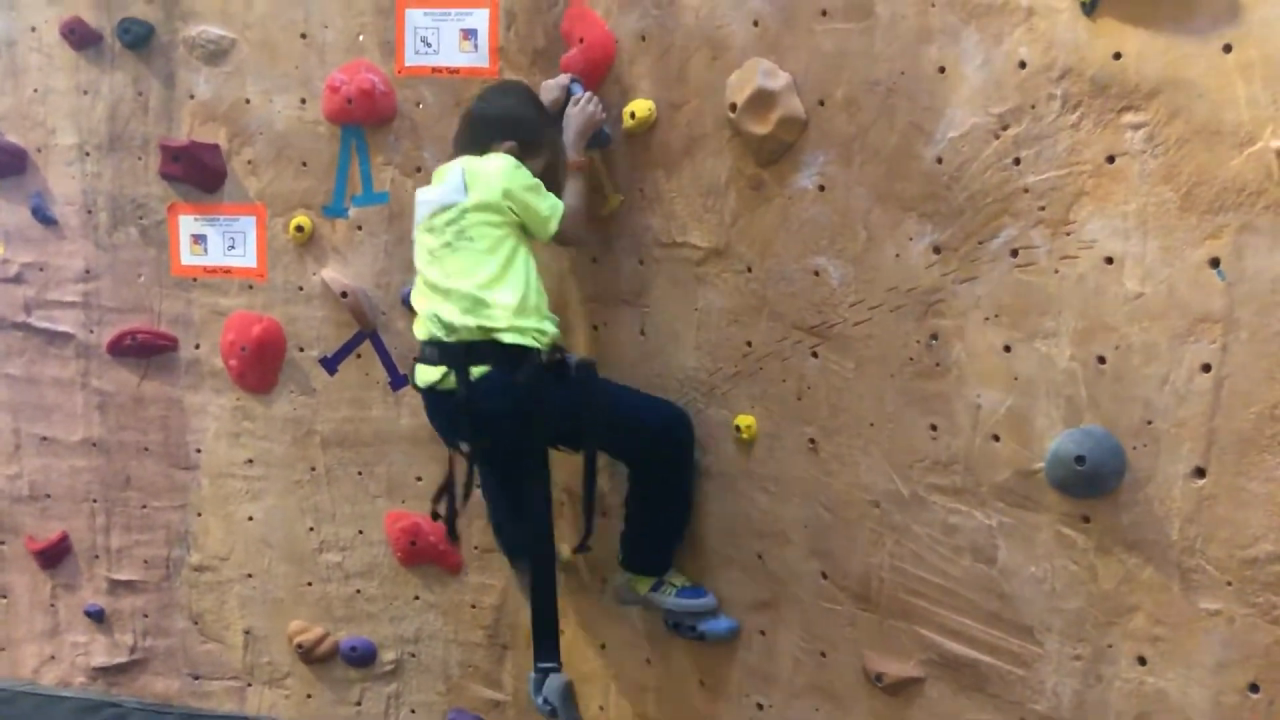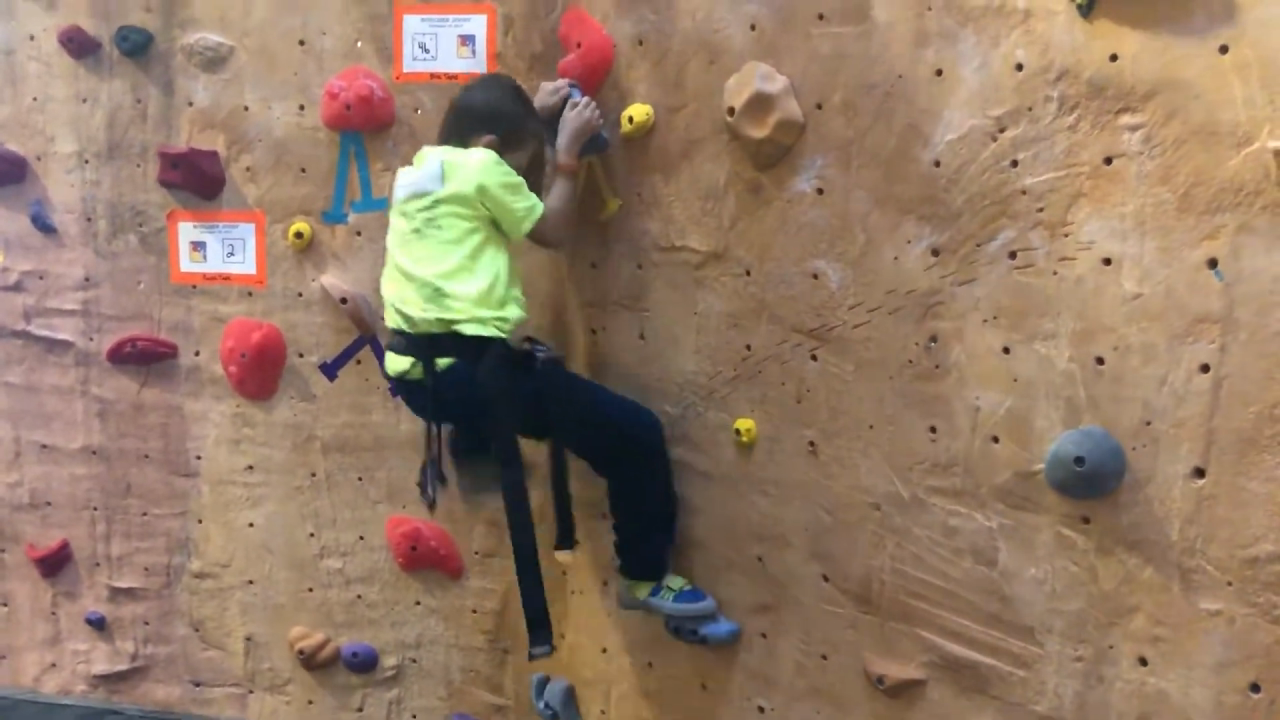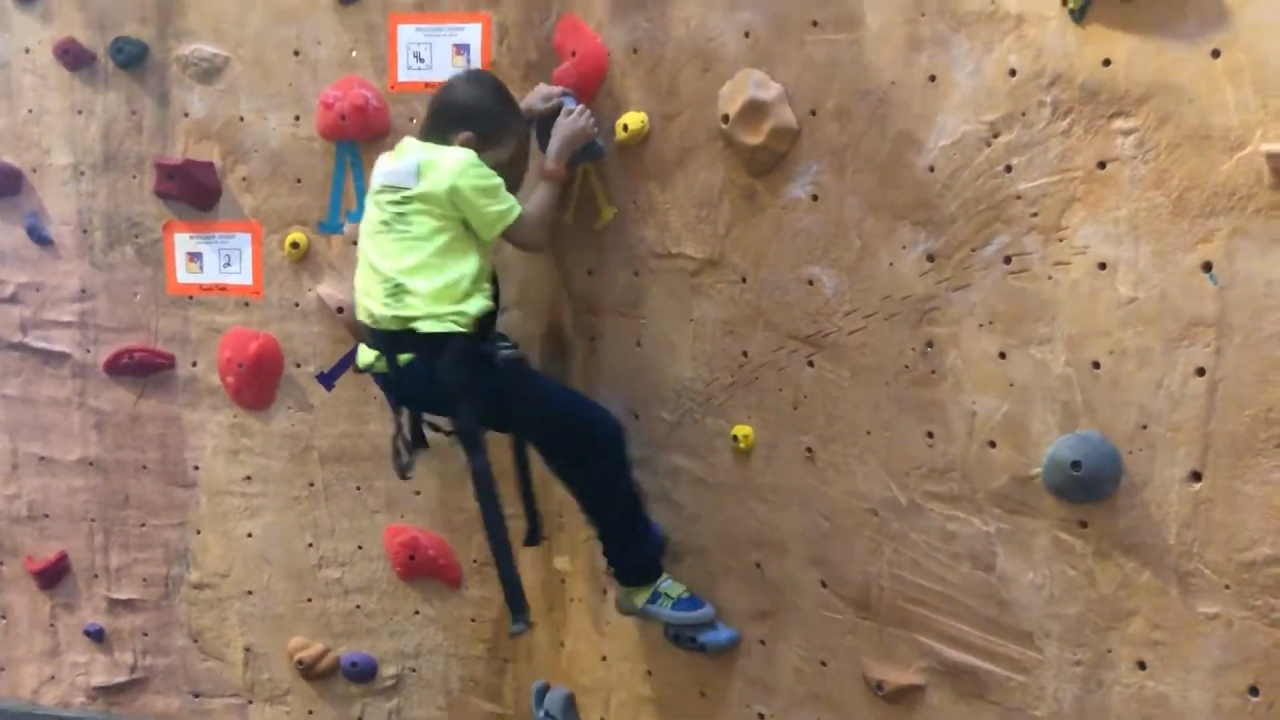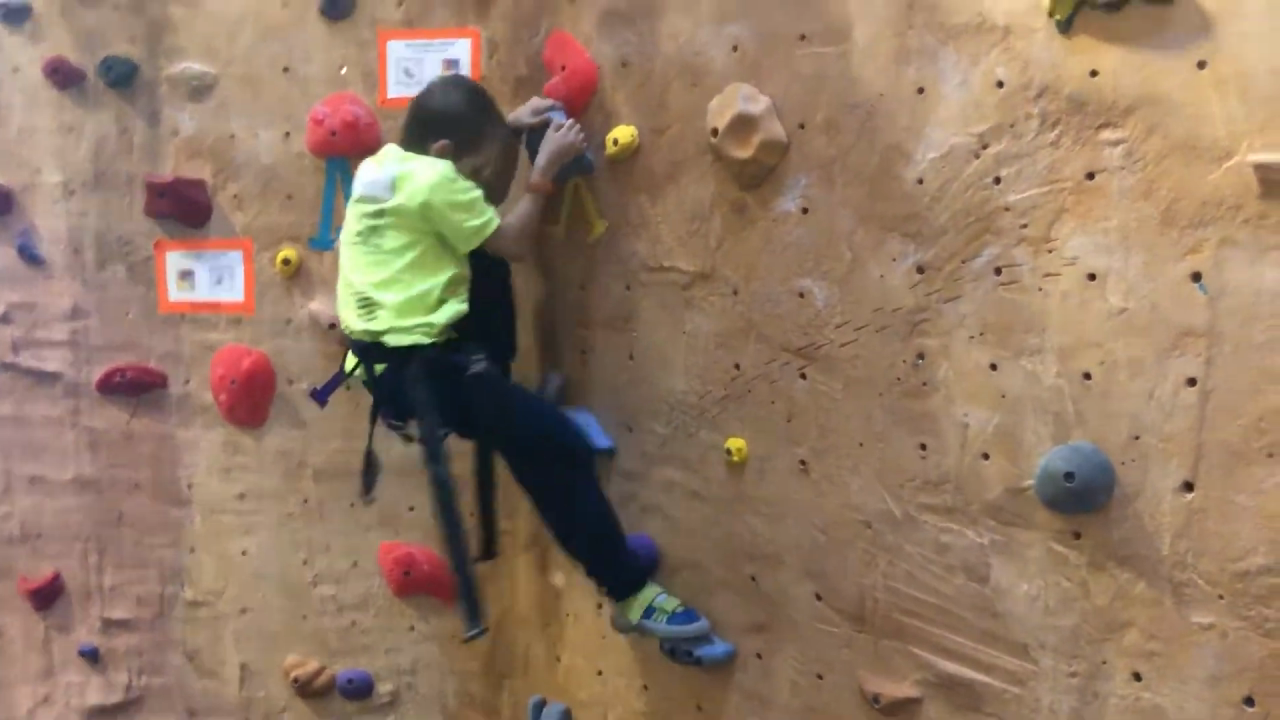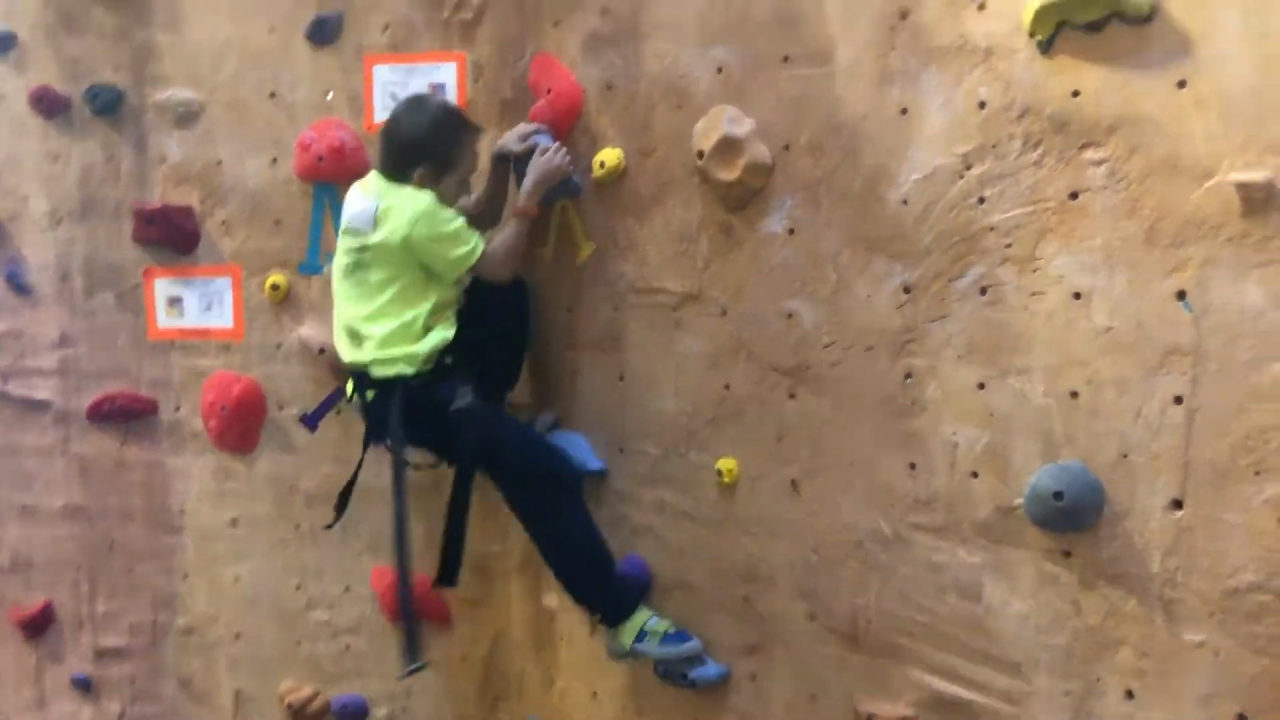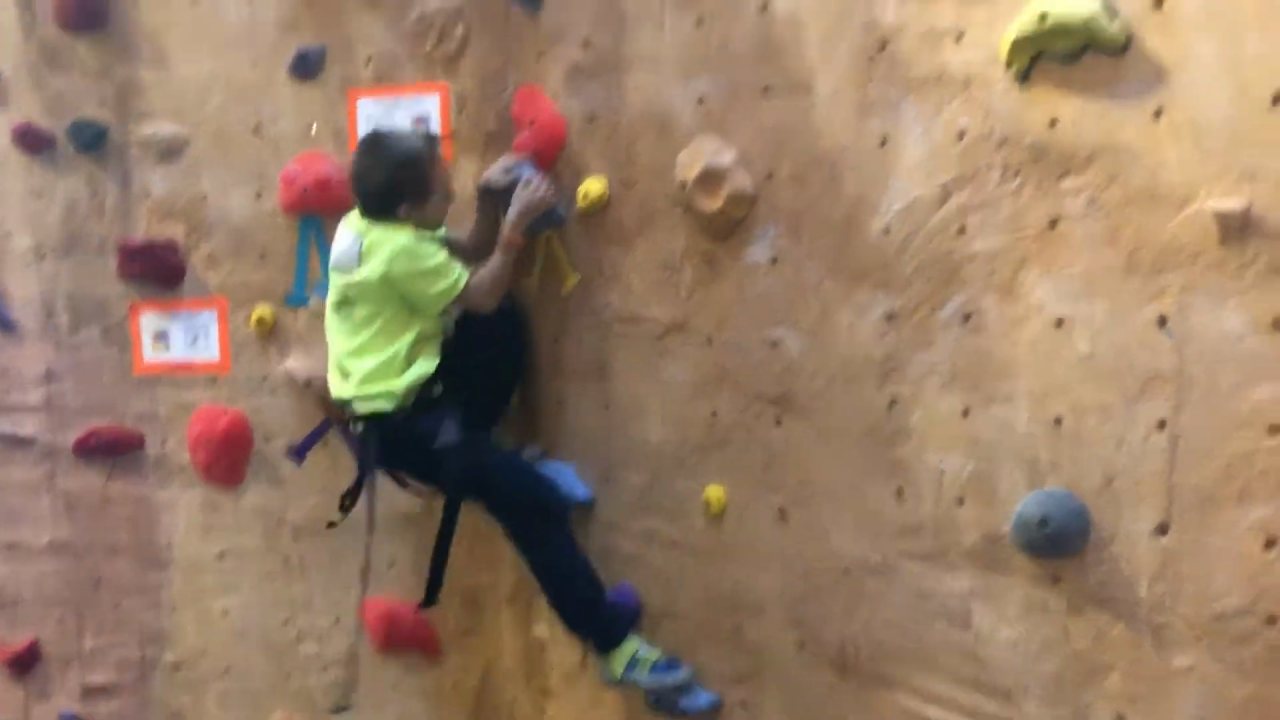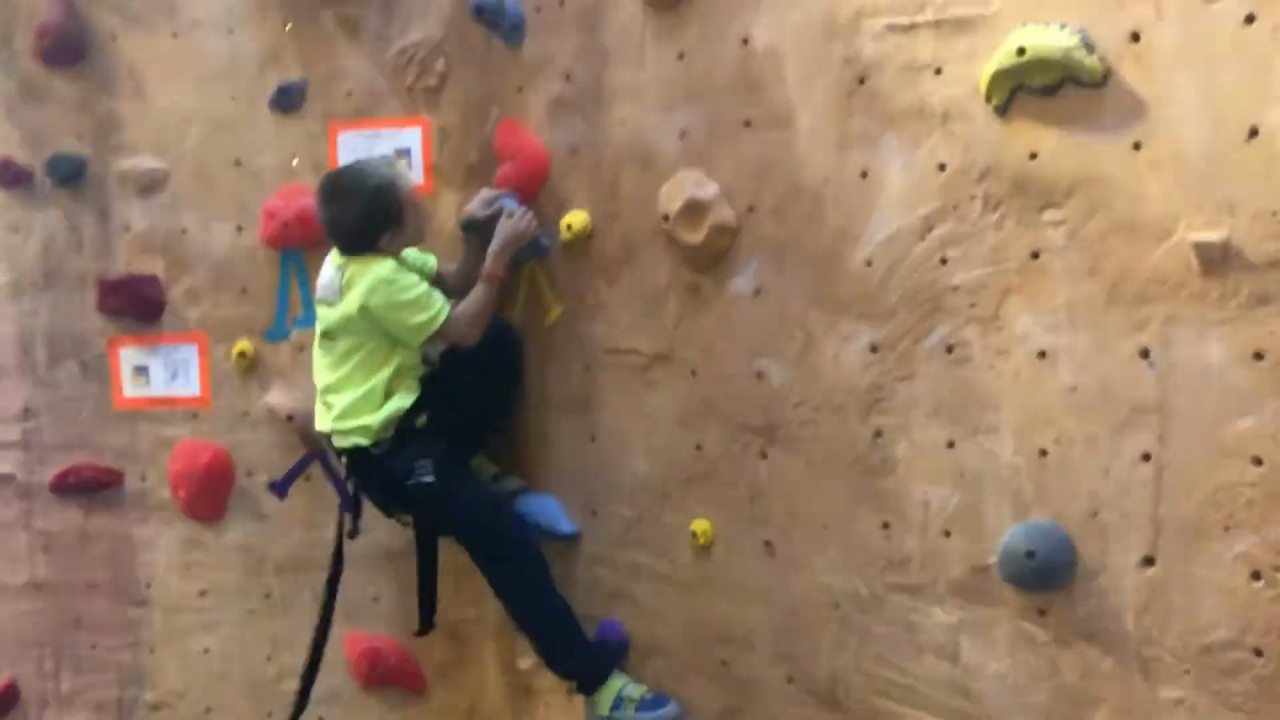
dt=0.1s
person 1, frame 1
left shoulder: (438, 185)
right shoulder: (500, 173)
right elbow: (572, 228)
left wrist: (541, 111)
right wrist: (575, 144)
left hip: (442, 387)
right hip: (505, 378)
left knee: (514, 482)
right knee: (664, 431)
right ankle: (645, 572)
person 1, frame 2
left shoulder: (419, 168)
right shoulder: (481, 167)
left elbow: (520, 198)
right elbow: (555, 231)
left wrist: (535, 119)
right wrist: (568, 147)
left hip: (413, 368)
right hip: (471, 364)
right knee: (633, 434)
right ankle: (645, 576)
person 1, frame 3
left shoulder: (395, 160)
right shoulder: (458, 167)
left elbow: (499, 196)
right elbow: (532, 233)
left wrist: (520, 122)
right wrist: (558, 153)
left hip: (389, 356)
right hip: (436, 357)
right knee: (593, 435)
right ankle: (639, 580)
person 1, frame 4
left shoulder: (381, 163)
right shoulder: (435, 180)
left elbow: (482, 203)
right elbow: (510, 242)
left wrist: (510, 137)
right wrist: (546, 167)
left hip: (389, 351)
right hip: (418, 363)
left knee: (484, 269)
right knee: (559, 450)
left ankle: (500, 394)
right ankle: (630, 593)
person 1, frame 5
left shoulder: (368, 191)
right shoulder: (417, 211)
left elbow: (473, 226)
right elbow: (497, 266)
left wrist: (500, 164)
right wrist: (532, 191)
left hip: (385, 376)
right hip: (409, 394)
left knee: (502, 298)
right knee: (547, 475)
left ankle: (489, 412)
right ankle: (621, 616)
person 1, frame 6
left shoulder: (363, 223)
right shoulder: (401, 247)
left elbow: (464, 254)
right elbow: (480, 297)
left wrist: (491, 200)
right wrist: (517, 222)
left hip: (414, 385)
right hip: (403, 421)
left knee: (506, 320)
right knee: (535, 505)
left ankle: (473, 439)
right ankle: (613, 645)
person 1, frame 7
left shoulder: (352, 257)
right shoulder: (380, 280)
left elbow: (450, 286)
right elbow: (463, 330)
left wrist: (476, 234)
right wrist: (500, 253)
left hip: (403, 418)
right hip: (386, 453)
left knee: (499, 344)
right knee: (510, 544)
left ankle: (457, 469)
